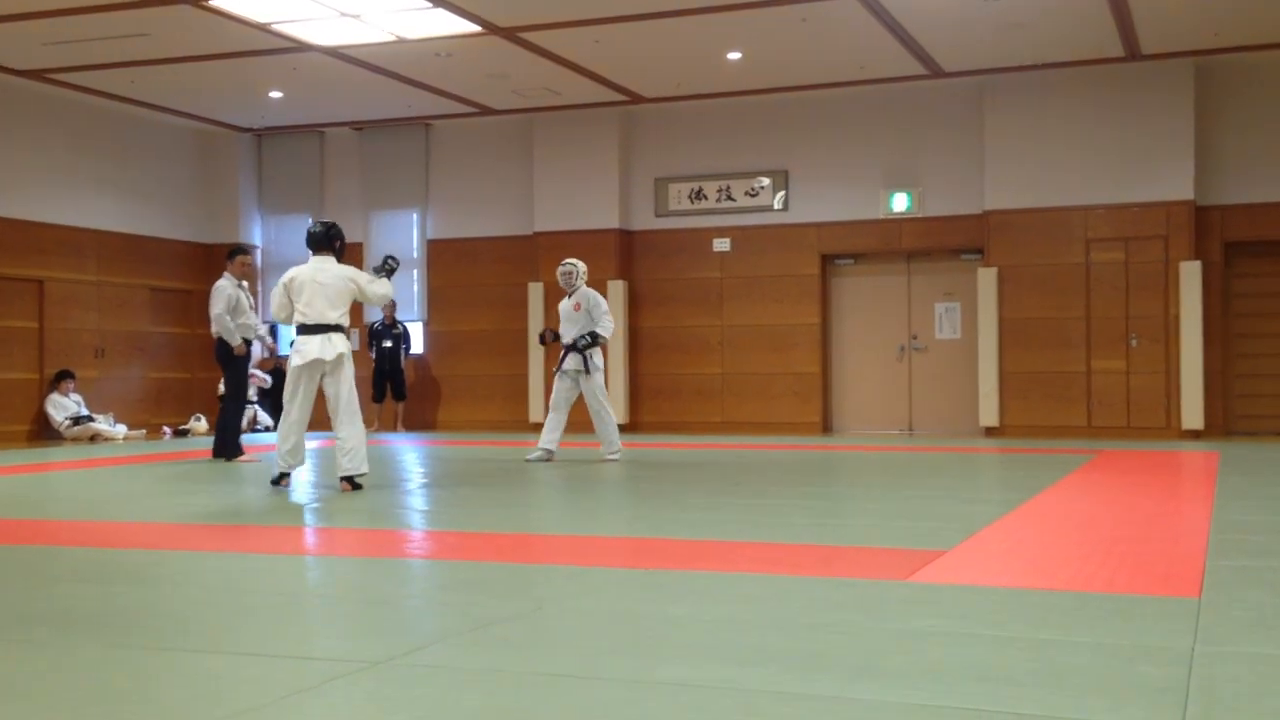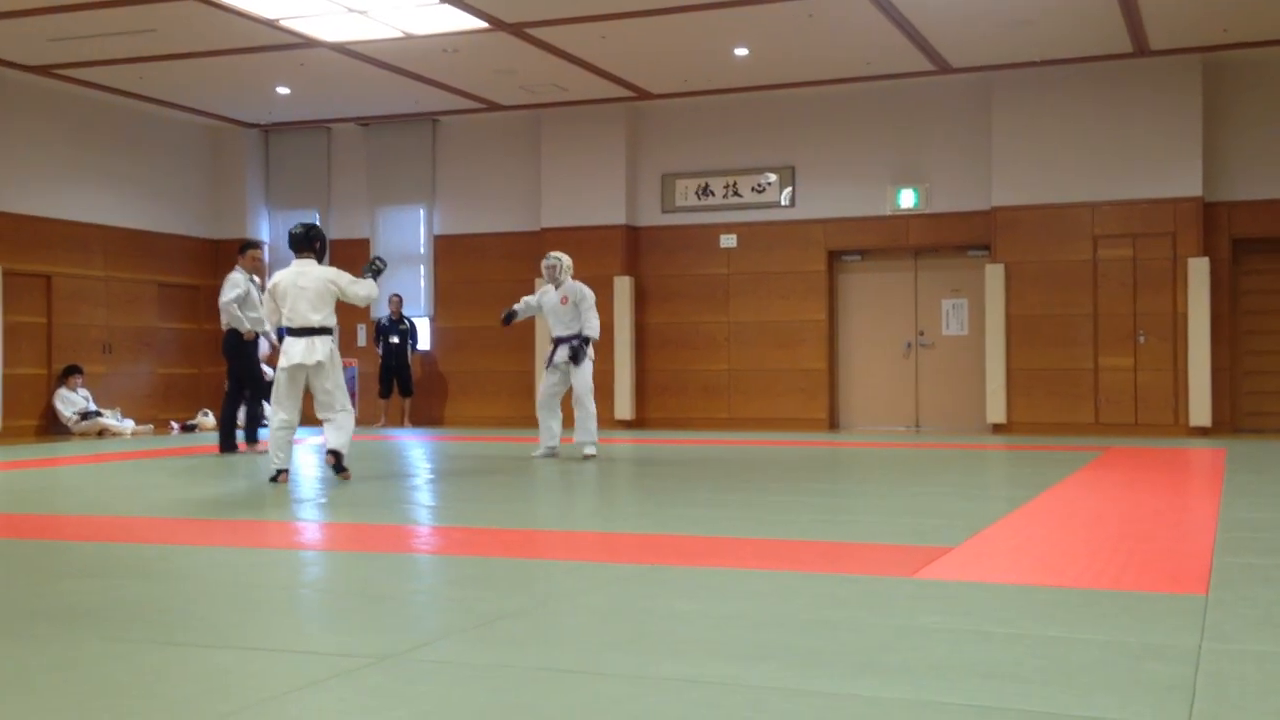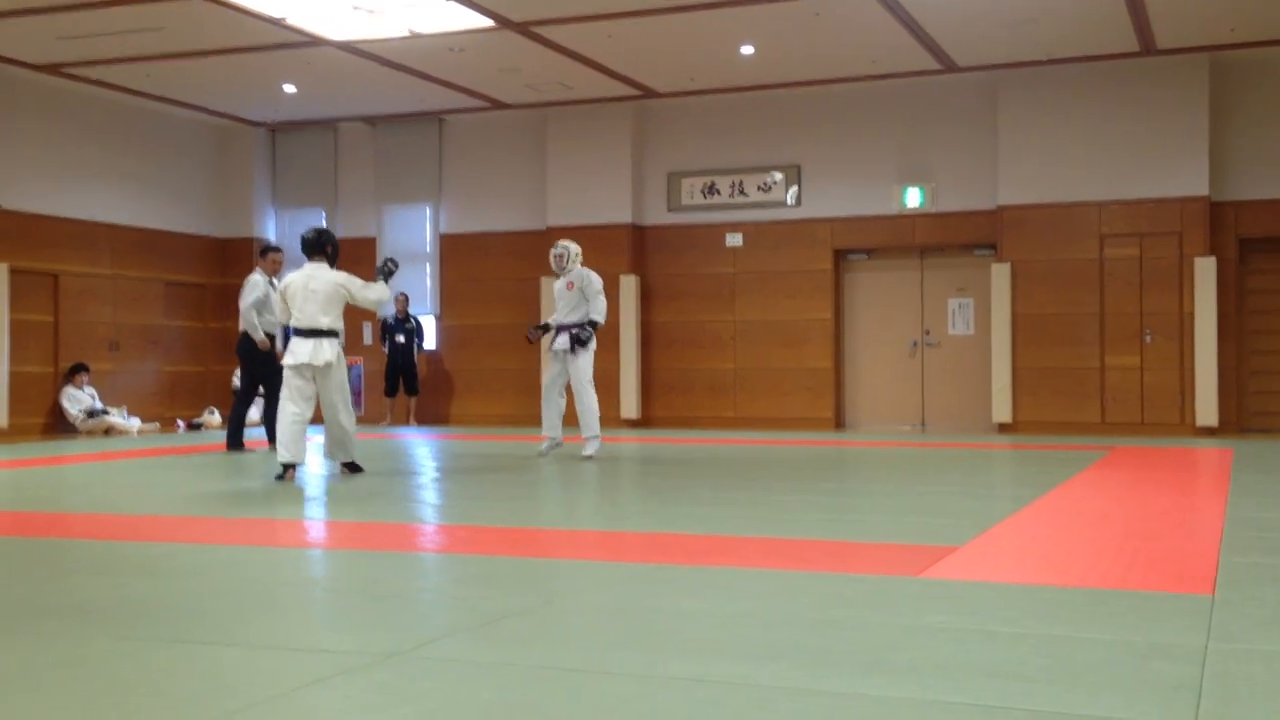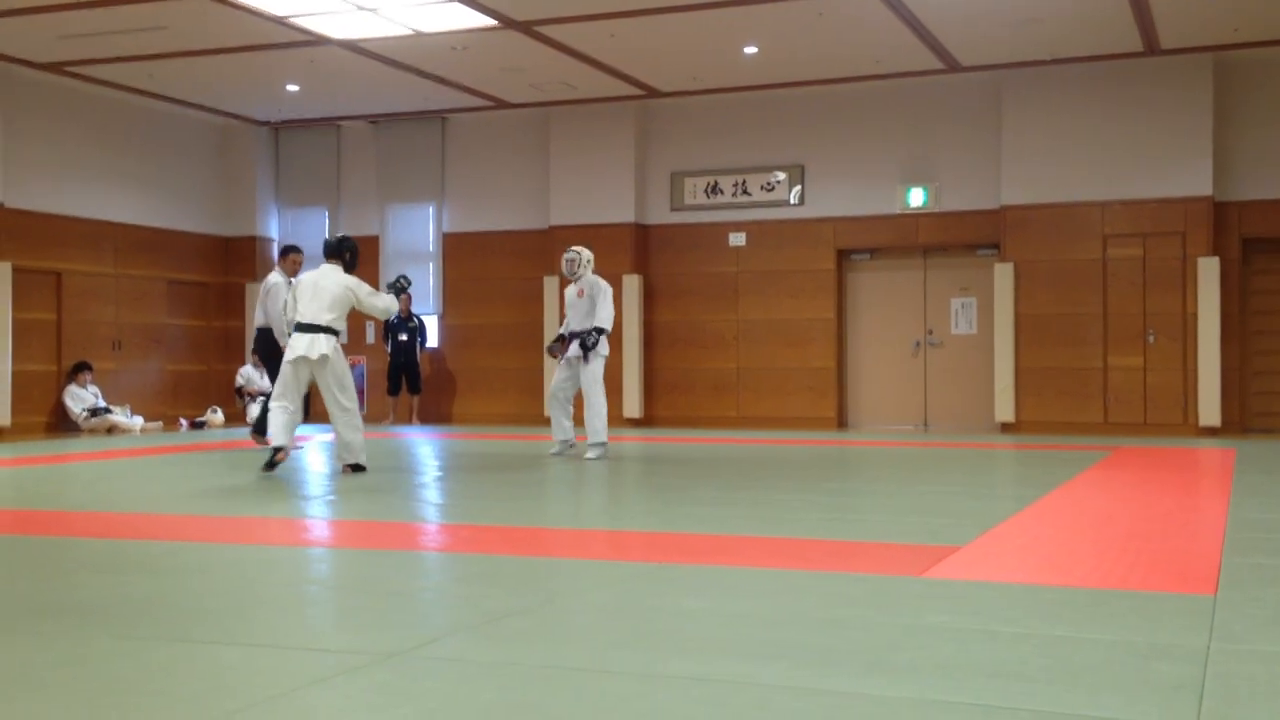
dt=0.3s
person 1, frame 1
left shoulder: (293, 274)
right shoulder: (348, 274)
left elbow: (280, 313)
right elbow: (382, 295)
right wrist: (385, 275)
left hip: (305, 345)
right hip: (336, 345)
left knee: (295, 412)
right knee: (346, 414)
left ankle: (284, 471)
right ankle: (349, 475)
person 1, frame 2
left shoulder: (278, 279)
right shoulder: (331, 276)
left elbow: (272, 318)
right elbow: (366, 295)
right wrist: (371, 276)
left hip: (292, 347)
right hip: (322, 347)
left knee: (283, 413)
right knee: (338, 408)
left ankle: (281, 469)
right ankle: (334, 452)
person 1, frame 3
left shoulder: (290, 280)
right shoulder: (341, 280)
left elbow: (283, 316)
right elbow: (376, 298)
right wrist: (383, 278)
left hip: (298, 348)
right hip: (328, 349)
left knee: (293, 409)
right knee: (338, 411)
left ankle: (288, 464)
right ankle: (346, 459)
person 1, frame 4
left shoulder: (304, 278)
right shoulder: (350, 283)
left elbow: (290, 314)
right elbow: (384, 308)
right wrist: (394, 293)
left hip: (298, 343)
right hip: (326, 346)
left knee: (283, 401)
right knee: (344, 406)
left ankle: (279, 447)
right ankle: (351, 460)
person 2, frame 1
left shoulder: (591, 296)
right shoulder: (564, 303)
left elbow: (606, 323)
left wrist: (589, 338)
right wrist: (552, 336)
left hip: (588, 357)
right hip: (568, 358)
left knee: (598, 404)
right knee: (557, 404)
left ankle: (613, 449)
right ankle: (546, 449)
person 2, frame 2
left shoulder: (578, 289)
right shoulder: (545, 293)
left elbow: (591, 319)
right elbow: (527, 305)
left wrist: (583, 343)
right wrist: (511, 313)
left hip: (577, 350)
right hip: (558, 351)
left knee: (582, 394)
right knee: (546, 398)
left ankle: (588, 442)
right ankle: (550, 445)
person 2, frame 3
left shoulder: (585, 276)
right shoulder: (559, 283)
left elbow: (598, 303)
left wrist: (590, 327)
right wrist: (543, 328)
left hip: (579, 339)
right hip: (562, 339)
left knee: (581, 385)
right knee: (551, 386)
left ankle: (592, 437)
right ankle: (553, 437)
person 2, frame 4
left shoulder: (596, 284)
right shoulder: (569, 290)
left elbow: (606, 311)
left wrist: (596, 334)
right wrist: (560, 339)
left hip: (592, 346)
right hip: (573, 347)
left knee: (593, 392)
right knee: (558, 391)
left ankle: (598, 443)
right ankle: (565, 439)
person 3, frame 1
left shoulder: (242, 288)
right shoulder: (224, 286)
left elbow: (252, 320)
right elbow: (219, 317)
left wrist: (266, 340)
right wrist: (236, 342)
left hip: (241, 348)
right hip: (231, 349)
left knee: (233, 398)
right knee: (236, 398)
left ankle: (221, 448)
right ankle: (233, 451)
person 3, frame 2
left shoulder: (253, 282)
right shoulder: (236, 279)
left elbow: (259, 316)
right elbow: (226, 304)
left wrist: (271, 338)
right wrist: (245, 328)
left hip: (246, 341)
right hip: (239, 340)
left knee: (235, 392)
right knee: (256, 389)
left ankle: (227, 443)
right ankle: (252, 440)
person 3, frame 3
left shoulder: (268, 283)
right shoulder: (257, 281)
right elbow: (247, 309)
left wrist: (274, 346)
right wrist: (260, 338)
left hip: (253, 343)
right hip: (257, 343)
left knee: (246, 393)
right knee: (275, 389)
left ankle: (234, 441)
right ankle: (275, 439)
person 3, frame 4
left shoulder: (283, 281)
right shoulder: (277, 282)
right elbow: (276, 315)
left wrist: (283, 342)
right wrist: (284, 343)
left hip: (270, 339)
right hip: (271, 340)
left ankle: (260, 429)
